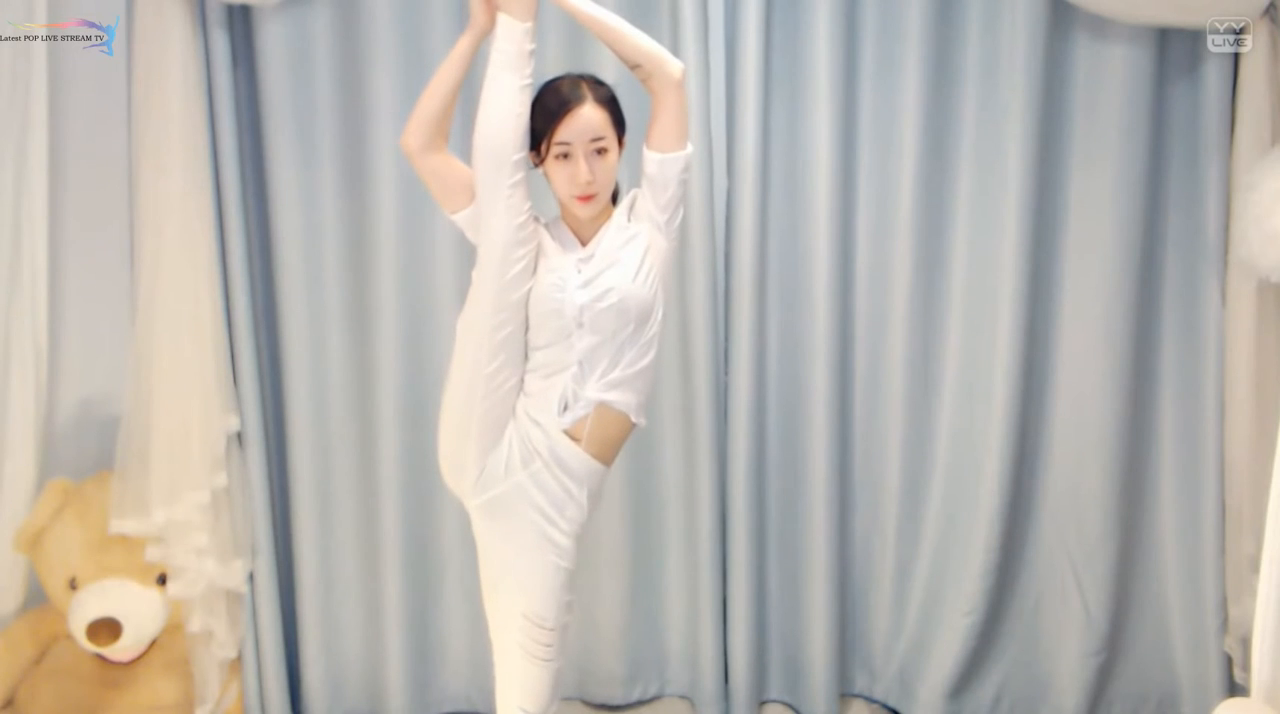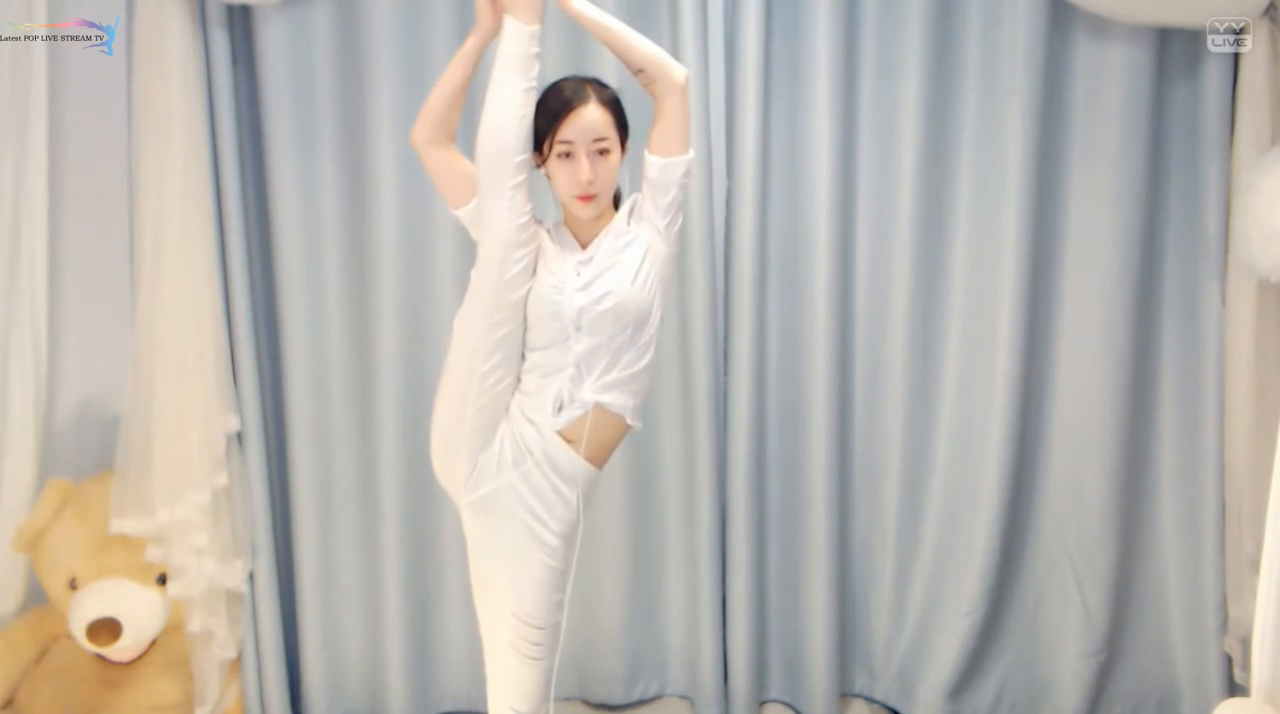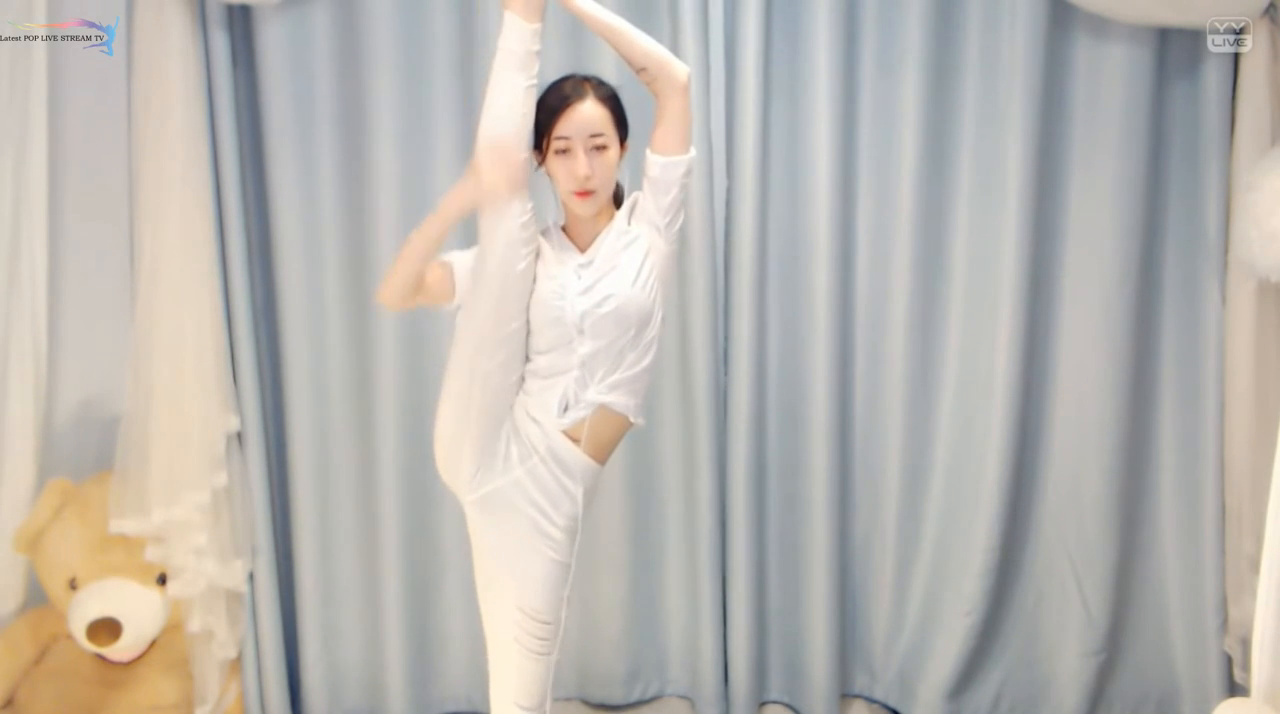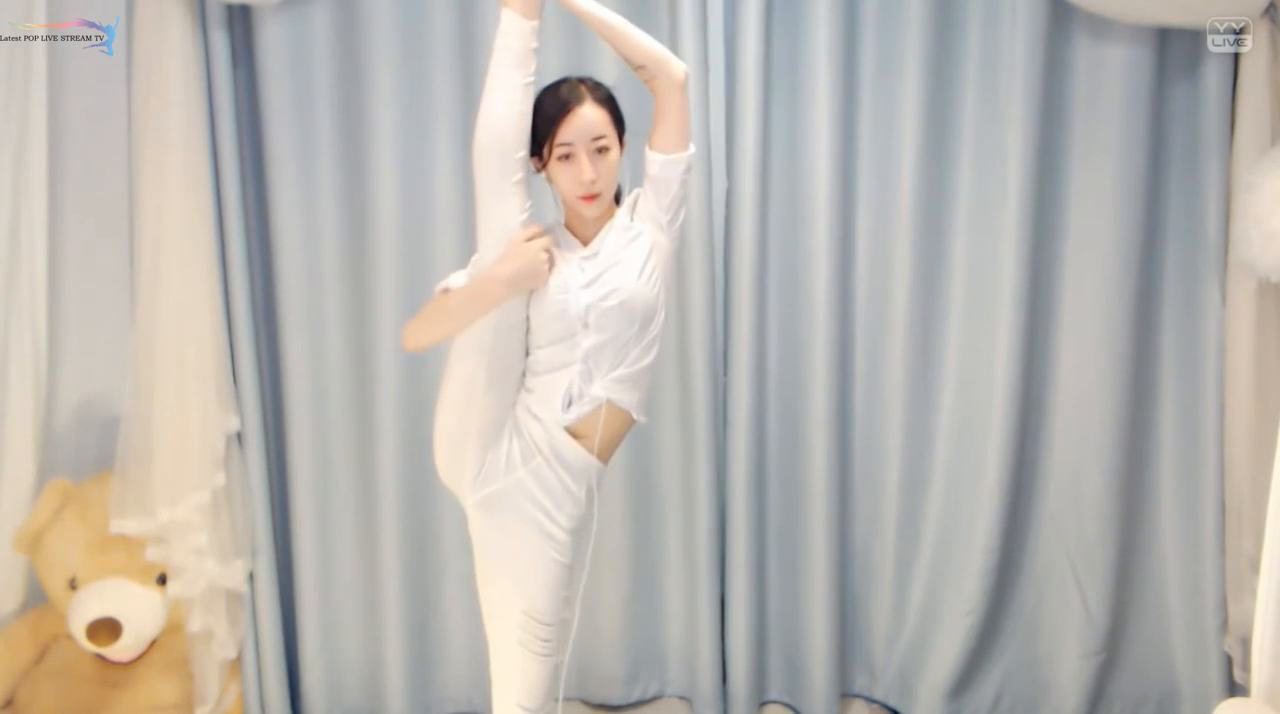
dt=1s
person 1, frame 1
left shoulder: (649, 223)
right shoulder: (528, 244)
left elbow: (667, 75)
right elbow: (420, 144)
left hip: (555, 481)
right hip: (495, 451)
person 1, frame 2
left shoulder: (649, 229)
right shoulder: (526, 245)
left elbow: (671, 81)
right elbow: (429, 138)
left hip: (546, 484)
right hip: (485, 448)
person 1, frame 3
left shoulder: (650, 228)
right shoulder: (527, 255)
left elbow: (673, 80)
right elbow: (395, 293)
right wrist: (463, 196)
left hip: (550, 483)
right hip: (489, 451)
person 1, frame 4
left shoulder: (650, 224)
right shoulder: (530, 249)
left elbow: (670, 75)
right elbow: (414, 335)
right wrist: (502, 282)
left hip: (552, 481)
right hip: (491, 452)
